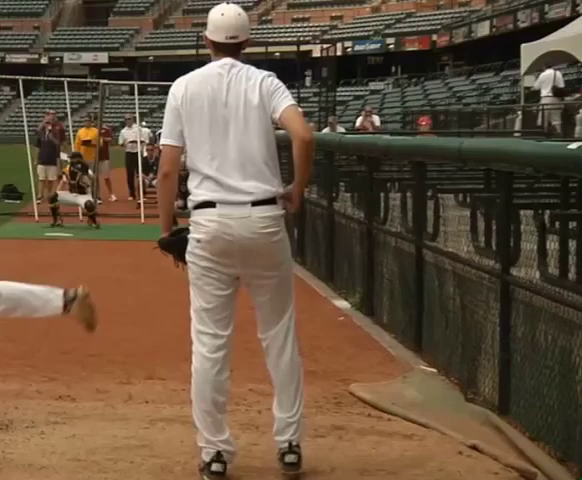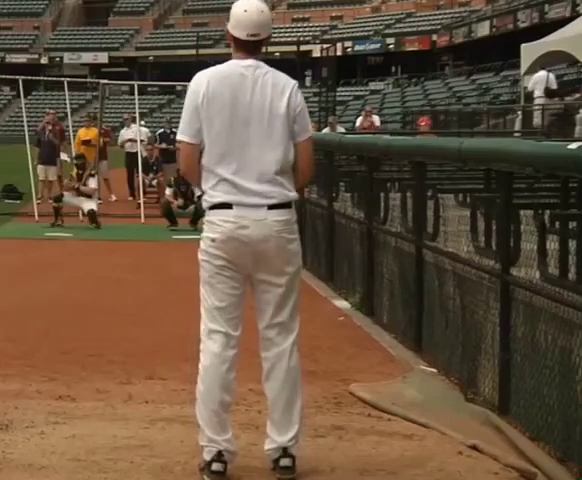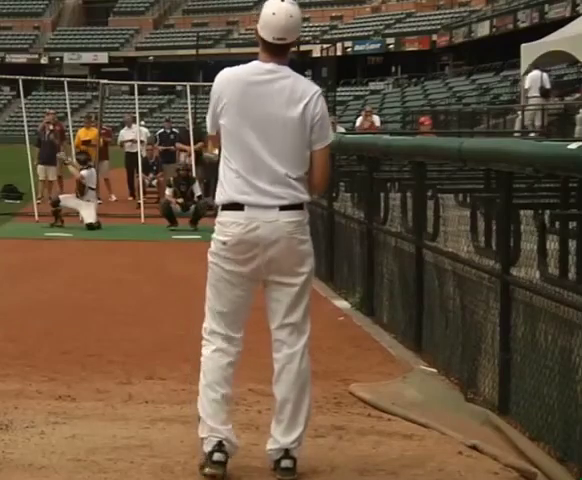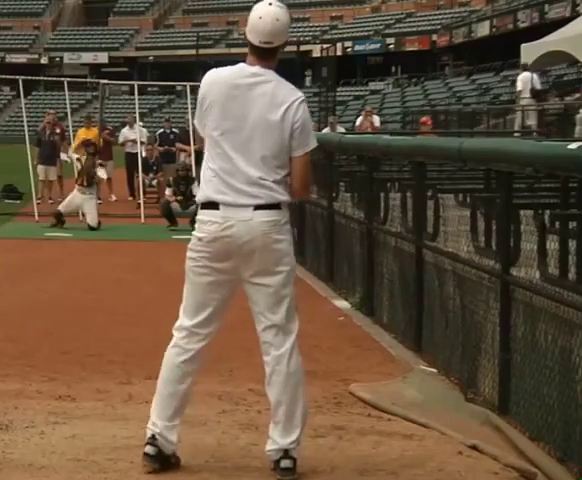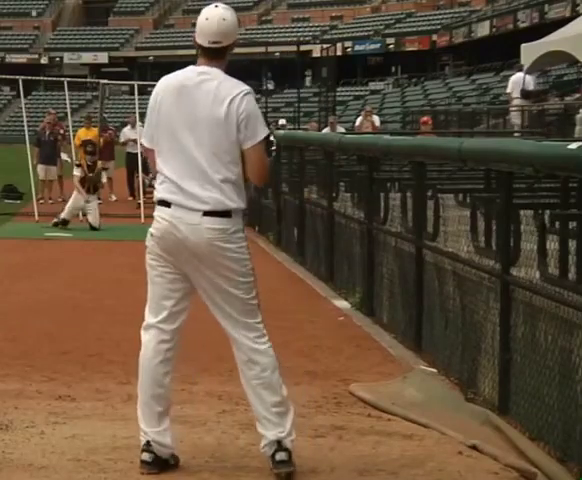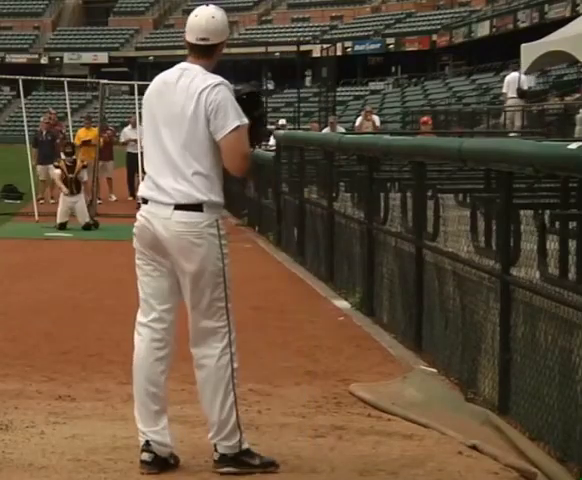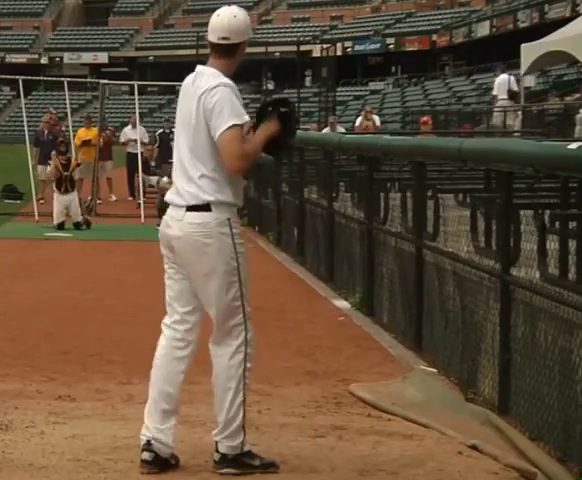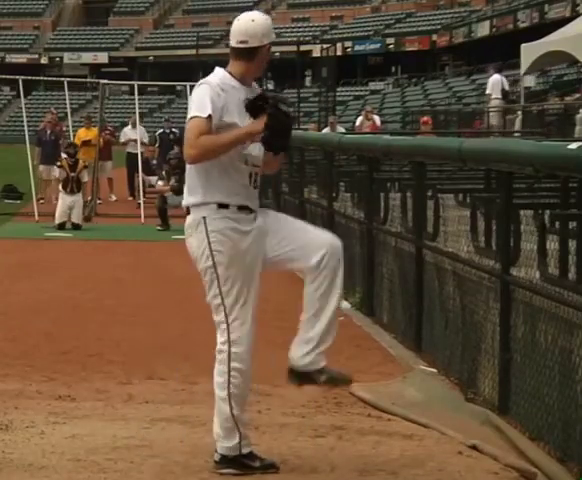
dt=0.4s
person 1, frame 1
left shoulder: (183, 87)
right shoulder: (263, 81)
left elbow: (168, 170)
right elbow: (304, 136)
left wrist: (166, 228)
right wrist: (298, 188)
left hip: (209, 221)
right hip: (264, 218)
left knee: (210, 342)
right knee: (278, 335)
right ankle: (288, 441)
person 1, frame 2
left shoulder: (204, 82)
right shoulder: (287, 87)
left elbow: (188, 165)
right elbow: (305, 170)
left hip: (223, 222)
right hip: (277, 223)
left knee: (218, 340)
right knee: (279, 340)
person 1, frame 3
left shoulder: (226, 81)
right shoulder: (310, 94)
right elbow: (320, 181)
left hip: (235, 222)
right hip: (290, 225)
left knee: (219, 336)
right knee: (291, 340)
left ankle: (215, 439)
person 1, frame 4
left shoulder: (211, 82)
right shoulder: (291, 100)
right elbow: (299, 187)
left hip: (214, 222)
right hip: (267, 225)
left knee: (190, 332)
right knee: (280, 341)
left ankle: (159, 438)
person 1, frame 5
left shoulder: (163, 88)
right shoulder: (238, 95)
left elbow: (154, 159)
right elbow: (259, 176)
right wrist: (256, 146)
left hip: (167, 221)
right hip: (217, 226)
left knee: (158, 333)
right knee: (250, 336)
person 1, frame 6
left shoulder: (157, 85)
right shoulder: (214, 89)
right elbow: (238, 164)
right wrist: (244, 129)
left hip: (150, 217)
right hip: (194, 222)
left knee: (151, 331)
right knee: (213, 337)
person 1, frame 7
left shoulder: (194, 83)
right shoulder: (220, 90)
right elbow: (234, 162)
left wrist: (259, 135)
right wrist: (266, 131)
left hip: (178, 220)
right hip: (210, 222)
left knee: (178, 332)
right knee: (230, 335)
left ankle: (156, 440)
person 1, frame 8
left shoulder: (254, 95)
right shoulder: (210, 89)
left elbow: (269, 169)
right elbow: (193, 150)
right wrist: (247, 131)
left hip: (252, 219)
right hip: (215, 224)
left knee: (326, 250)
right knee: (235, 336)
left ankle: (305, 361)
